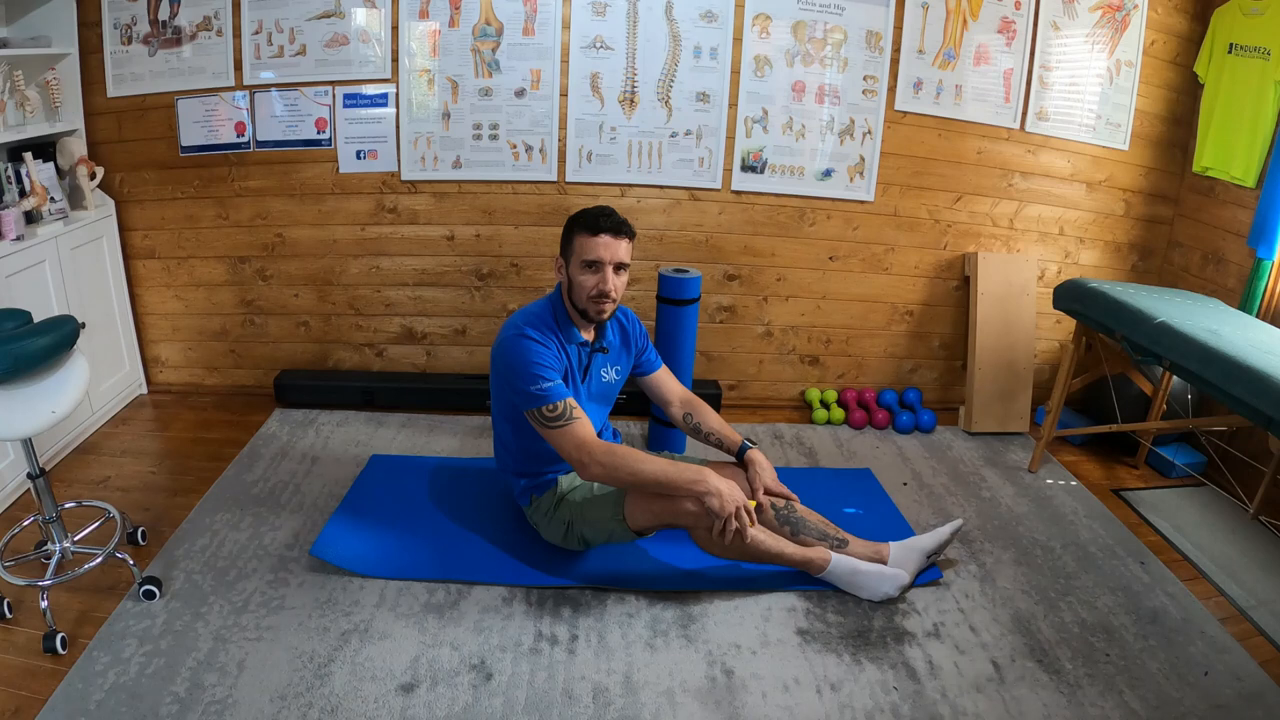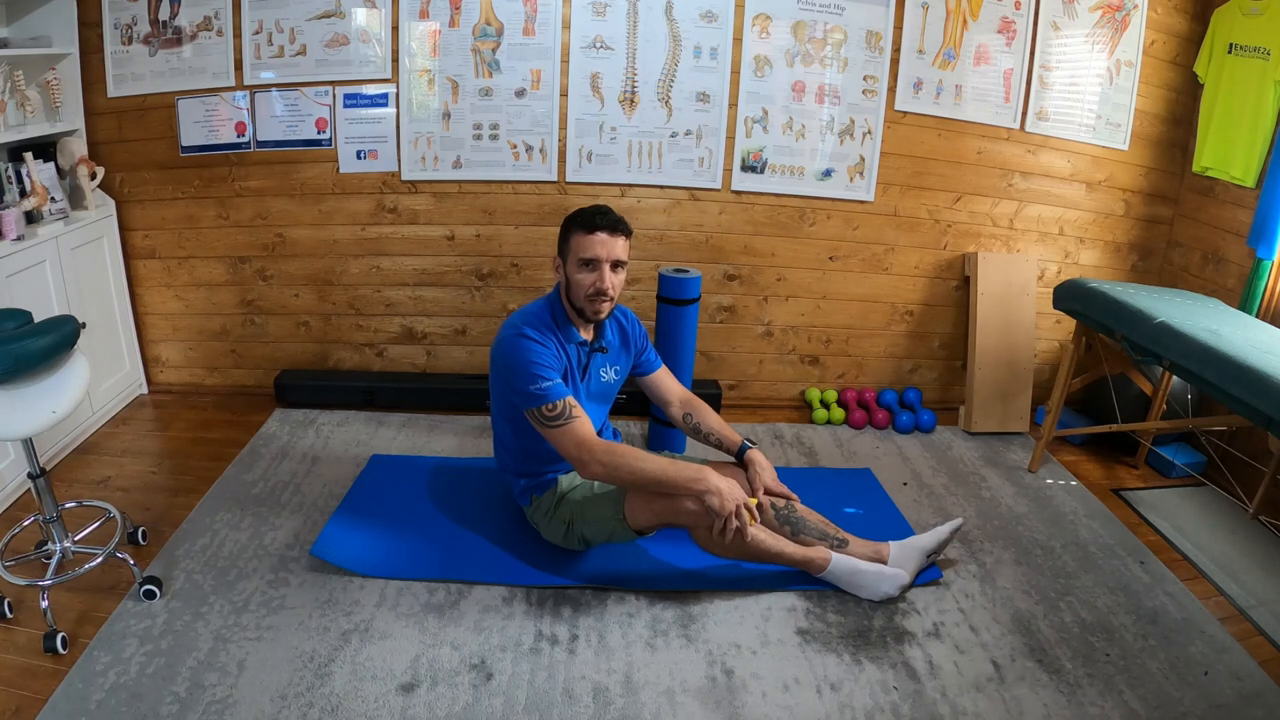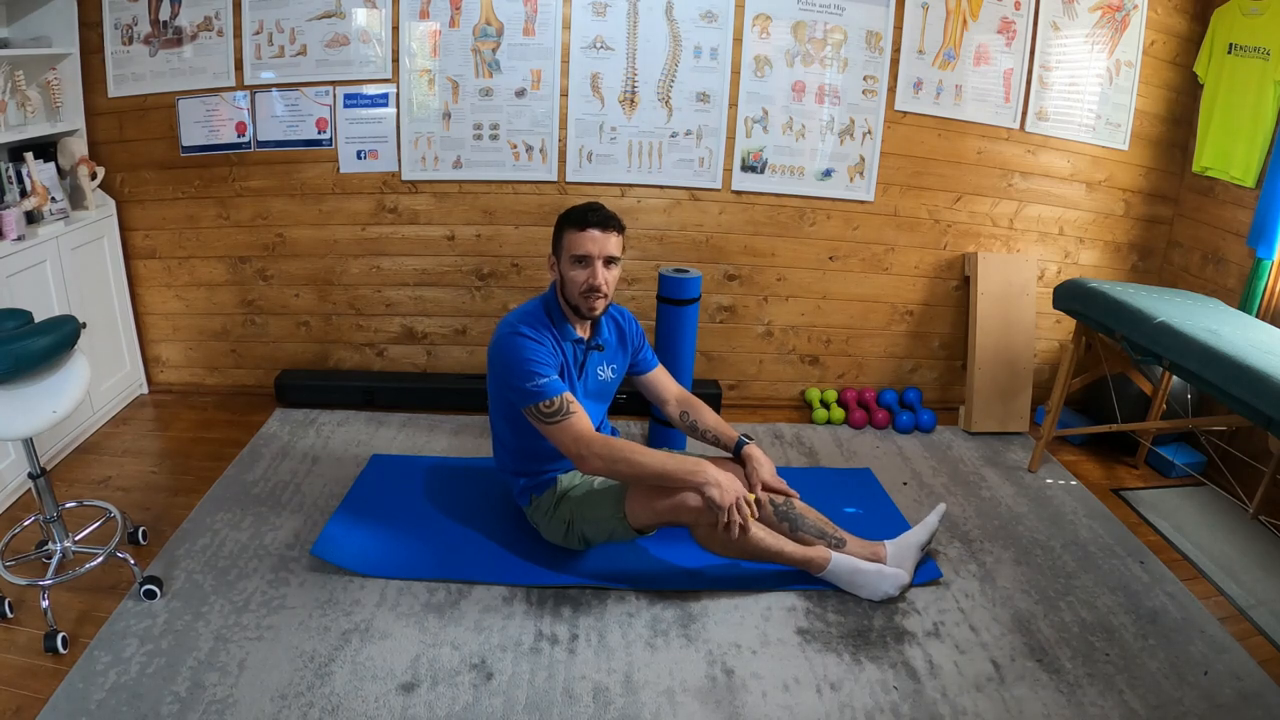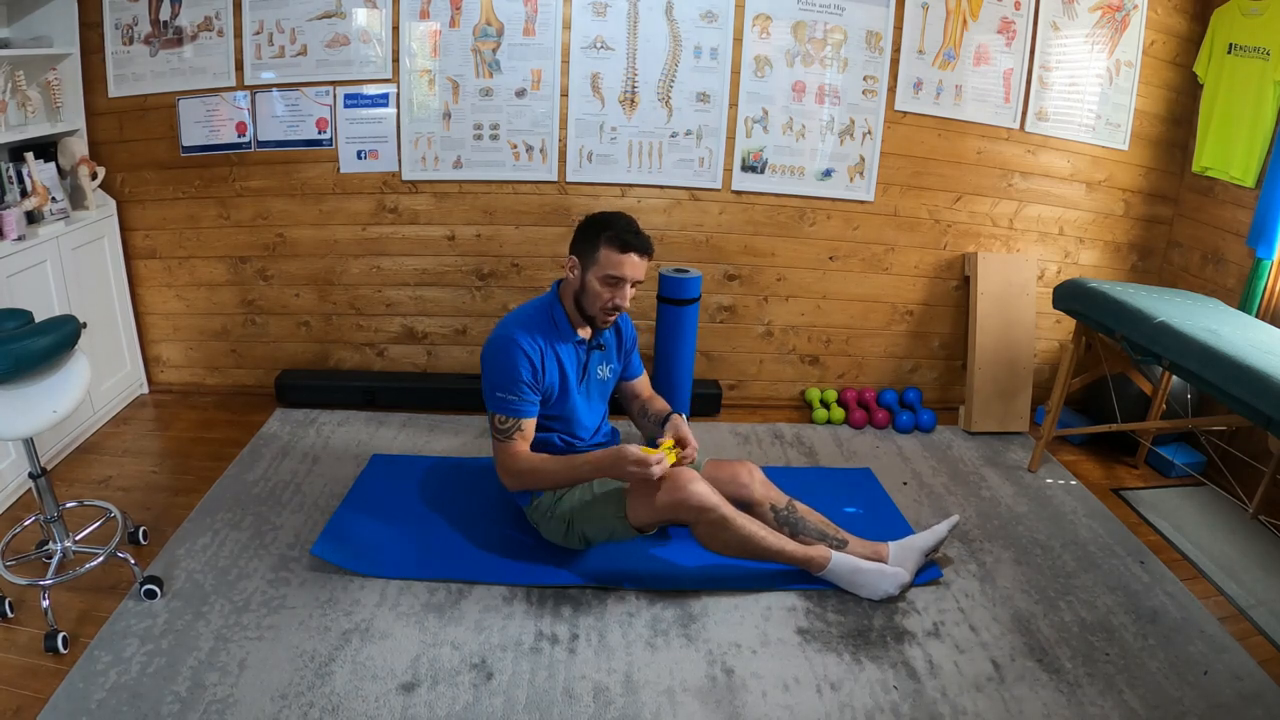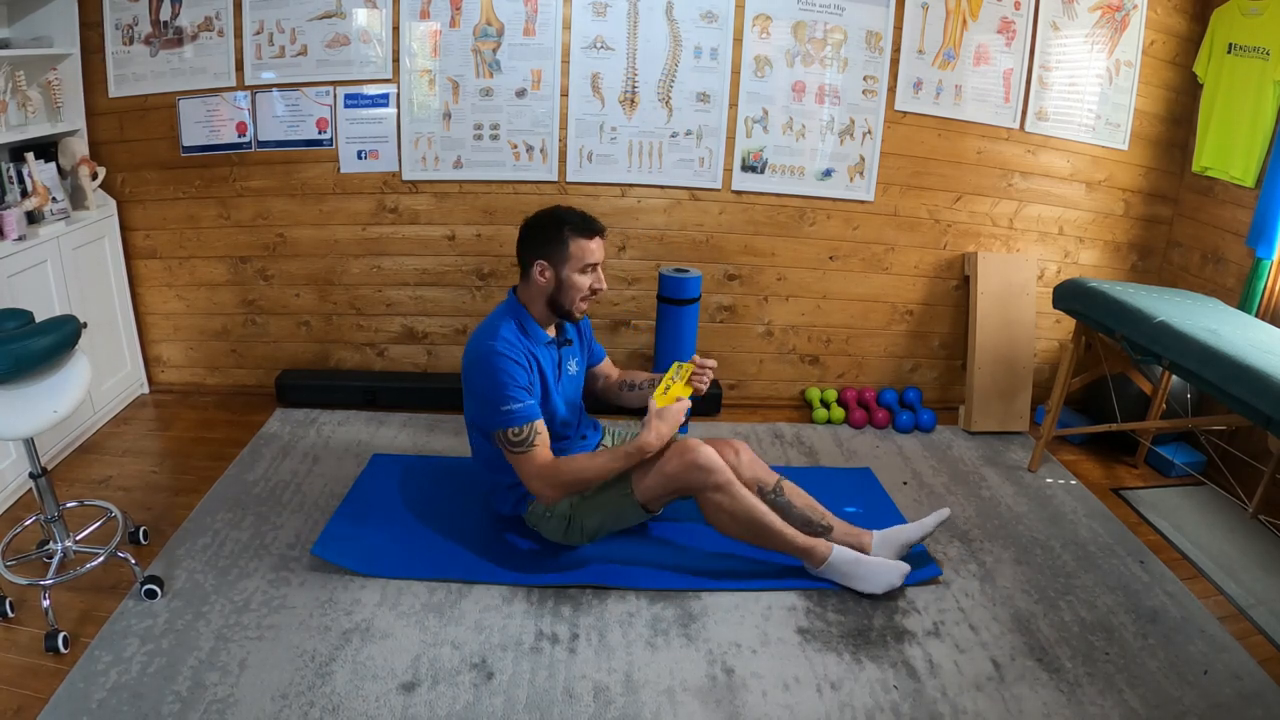
dt=1s
person 1, frame 1
left shoulder: (623, 324)
right shoulder: (528, 342)
left elbow: (678, 401)
right elbow: (588, 458)
left wrist: (747, 451)
right wrist: (704, 480)
left hip: (605, 463)
right hip: (555, 492)
left knee: (743, 484)
right knee: (697, 501)
left ankle: (881, 554)
right ankle: (824, 564)
person 1, frame 2
left shoulder: (623, 324)
right shoulder: (527, 341)
left elbow: (678, 401)
right elbow: (588, 457)
left wrist: (747, 452)
right wrist: (703, 480)
left hip: (605, 462)
right hip: (555, 491)
left knee: (741, 485)
right knee: (696, 501)
left ankle: (880, 554)
right ankle: (822, 562)
person 1, frame 3
left shoulder: (620, 324)
right shoulder: (523, 340)
left elbow: (676, 400)
right elbow: (588, 452)
left wrist: (745, 448)
right wrist: (703, 473)
left hip: (604, 463)
right hip: (554, 492)
left knee: (741, 480)
right knee: (692, 496)
left ankle: (875, 554)
right ankle: (821, 562)
person 1, frame 4
left shoulder: (615, 324)
right shoulder: (518, 344)
left elbow: (640, 397)
right elbow: (514, 469)
left wrist: (670, 423)
right wrist: (606, 464)
left hip: (606, 462)
right hip: (556, 495)
left knee: (744, 478)
right knee: (686, 489)
left ankle: (879, 554)
right ankle: (824, 563)
person 1, frame 5
left shoulder: (566, 318)
right shoulder: (500, 354)
left elbow: (608, 383)
right elbow: (545, 481)
right wrist: (646, 441)
left hip: (589, 447)
right hip: (554, 502)
left knee: (734, 454)
right knee: (694, 460)
left ankle: (865, 542)
right ankle: (822, 556)
